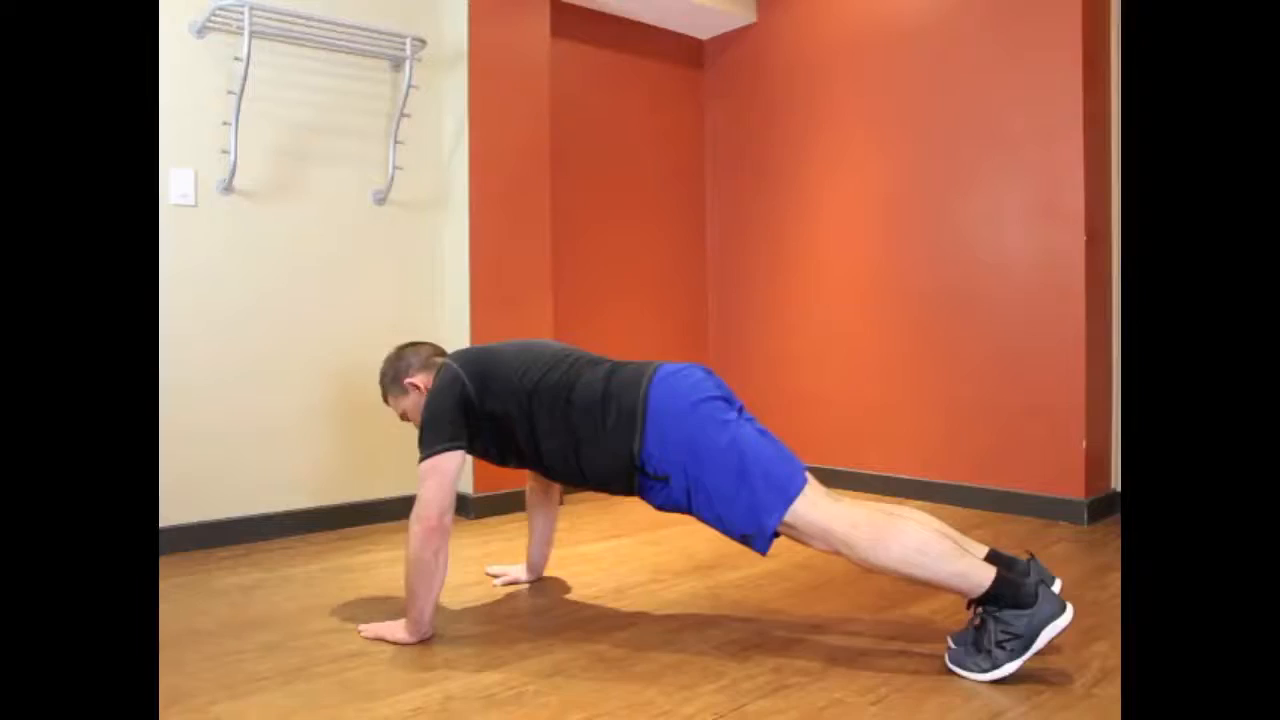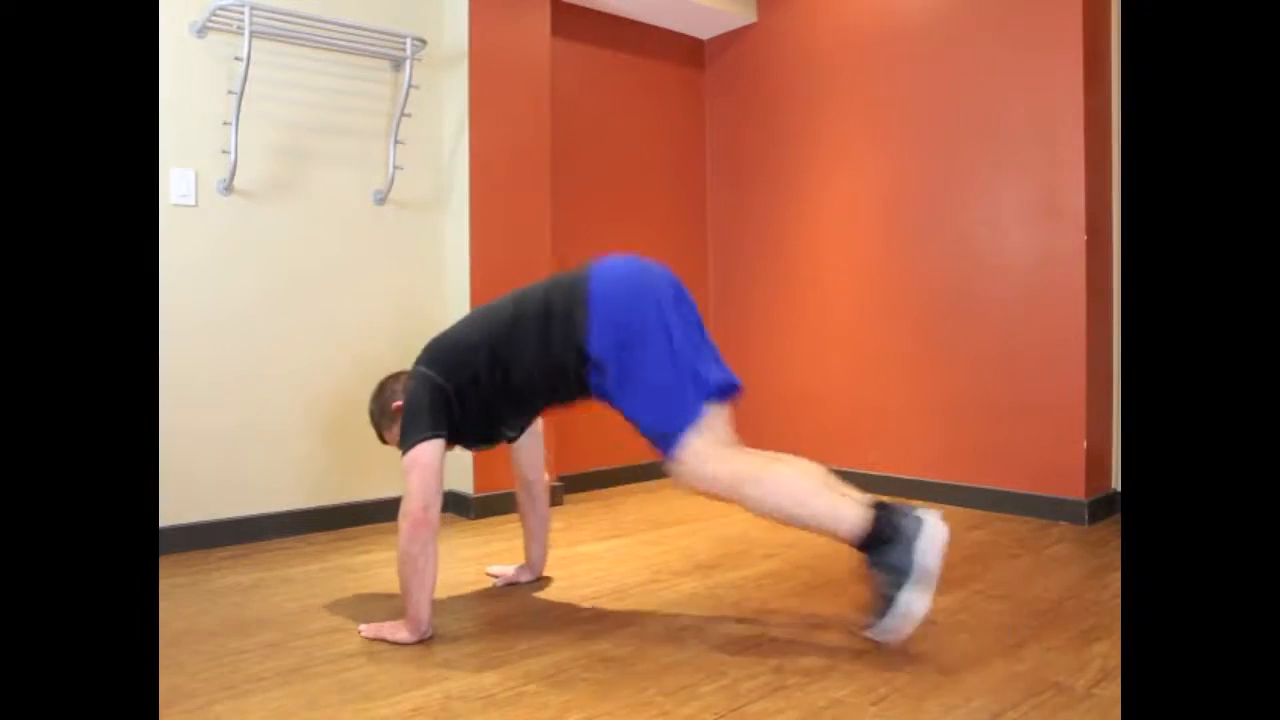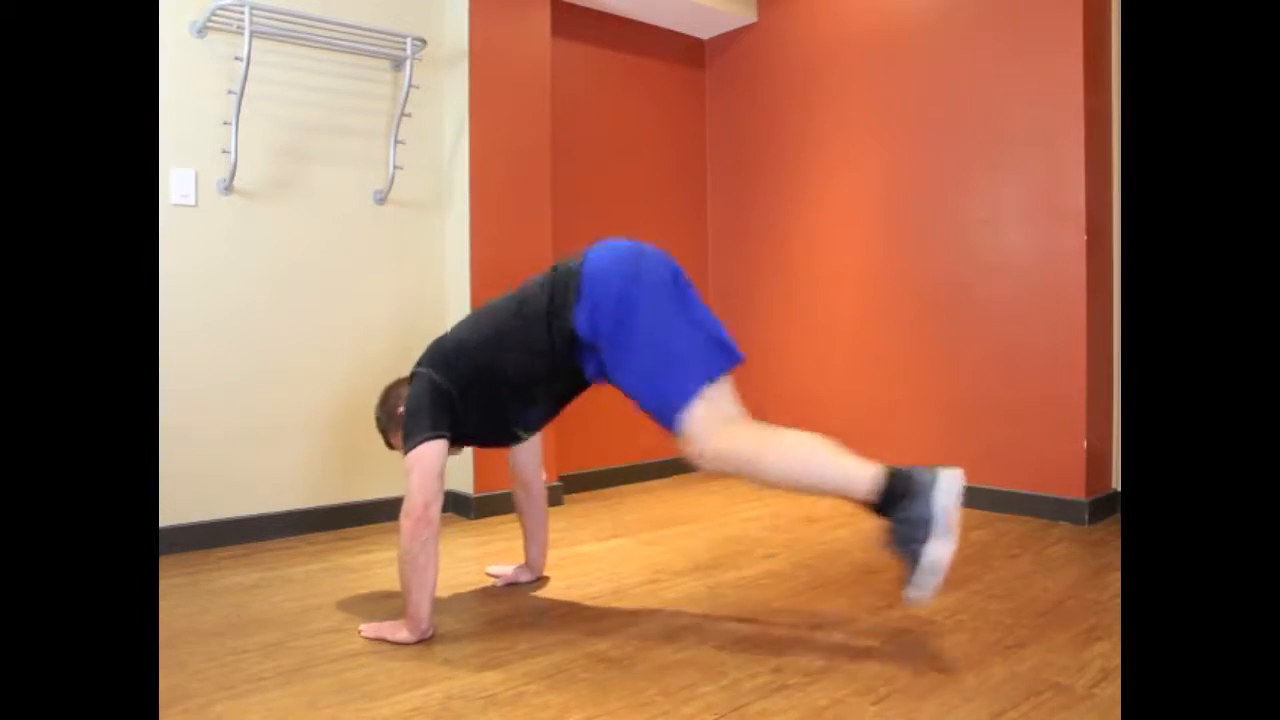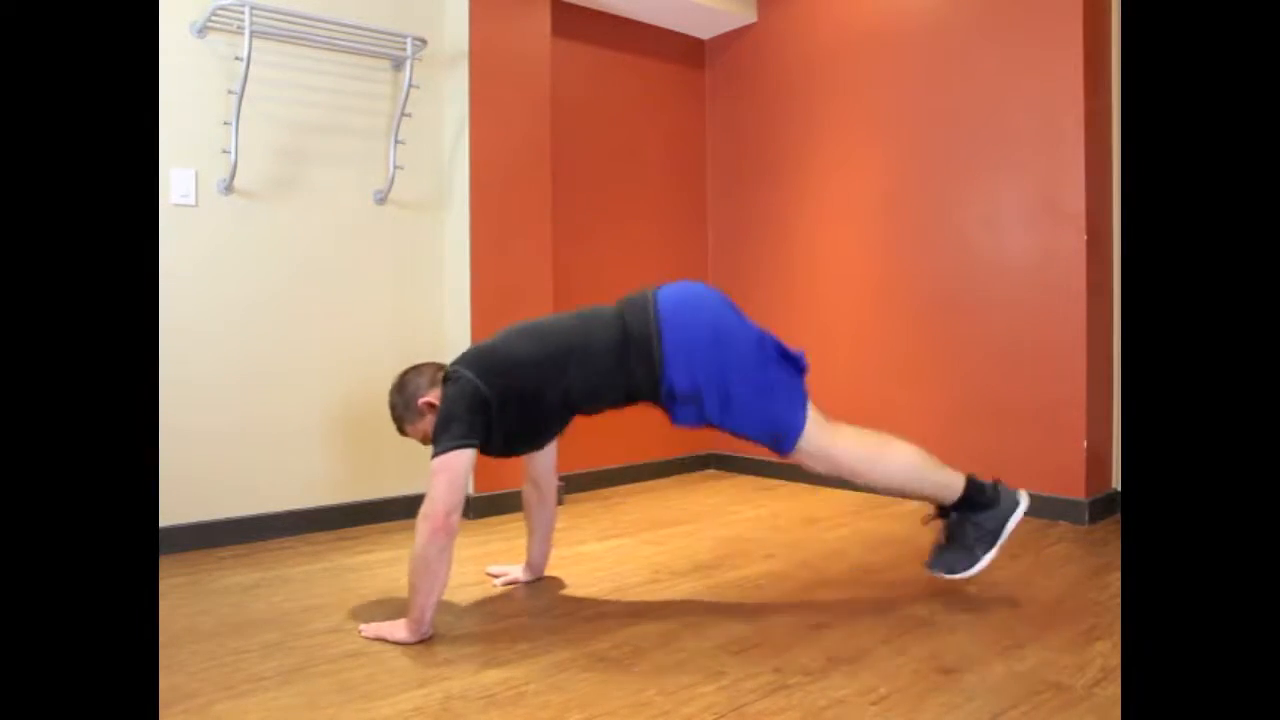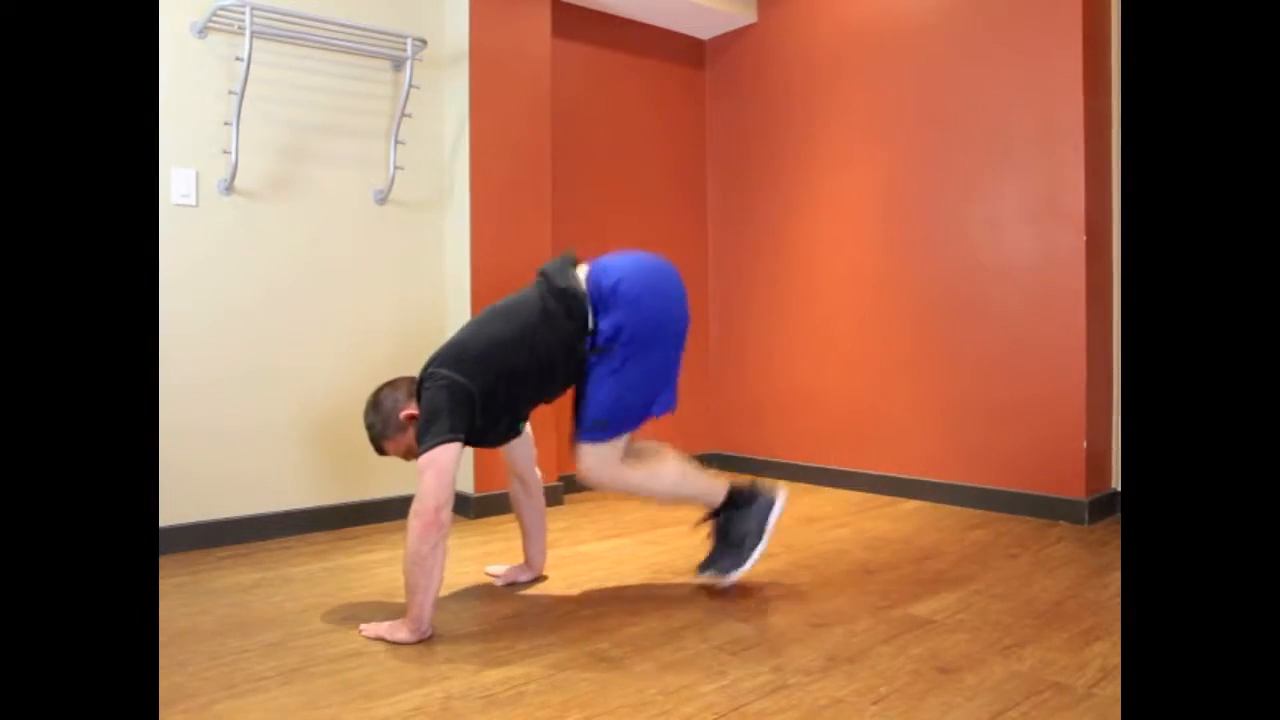
dt=0.7s
person 1, frame 1
left shoulder: (449, 391)
right shoulder: (497, 376)
left elbow: (431, 519)
right elbow: (545, 463)
left wrist: (416, 623)
right wrist: (533, 566)
left hip: (667, 426)
right hip: (677, 402)
left knee: (820, 522)
right knee: (821, 512)
left ankle: (1017, 597)
right ankle: (1010, 568)
person 1, frame 2
left shoulder: (429, 391)
right shoulder: (480, 389)
left elbow: (419, 513)
right elbow: (533, 472)
left wrist: (415, 624)
right wrist: (531, 566)
left hip: (615, 309)
right hip: (634, 293)
left knee: (706, 465)
right knee: (716, 454)
left ankle: (890, 535)
right ankle: (889, 525)
person 1, frame 3
left shoulder: (432, 390)
right shoulder: (489, 404)
left elbow: (422, 510)
right elbow: (529, 470)
left wrist: (415, 623)
right wrist: (532, 565)
left hip: (609, 284)
right hip: (628, 276)
left knee: (711, 445)
right knee: (724, 431)
left ankle: (902, 493)
right ankle: (908, 494)
person 1, frame 4
left shoulder: (465, 394)
right shoulder: (504, 389)
left elbow: (439, 516)
right elbow: (541, 474)
left wrist: (416, 623)
right wrist: (533, 565)
left hip: (682, 335)
right hip: (683, 325)
left knee: (815, 446)
right knee: (813, 440)
left ankle: (978, 500)
right ankle: (966, 503)
person 1, frame 5
left shoulder: (443, 394)
right shoulder: (476, 385)
left elbow: (431, 513)
right elbow: (523, 472)
left wrist: (414, 622)
right wrist: (532, 562)
left hip: (631, 296)
right hip: (631, 298)
left knee: (597, 464)
right knee: (609, 451)
left ankle: (739, 501)
right ankle: (736, 501)
